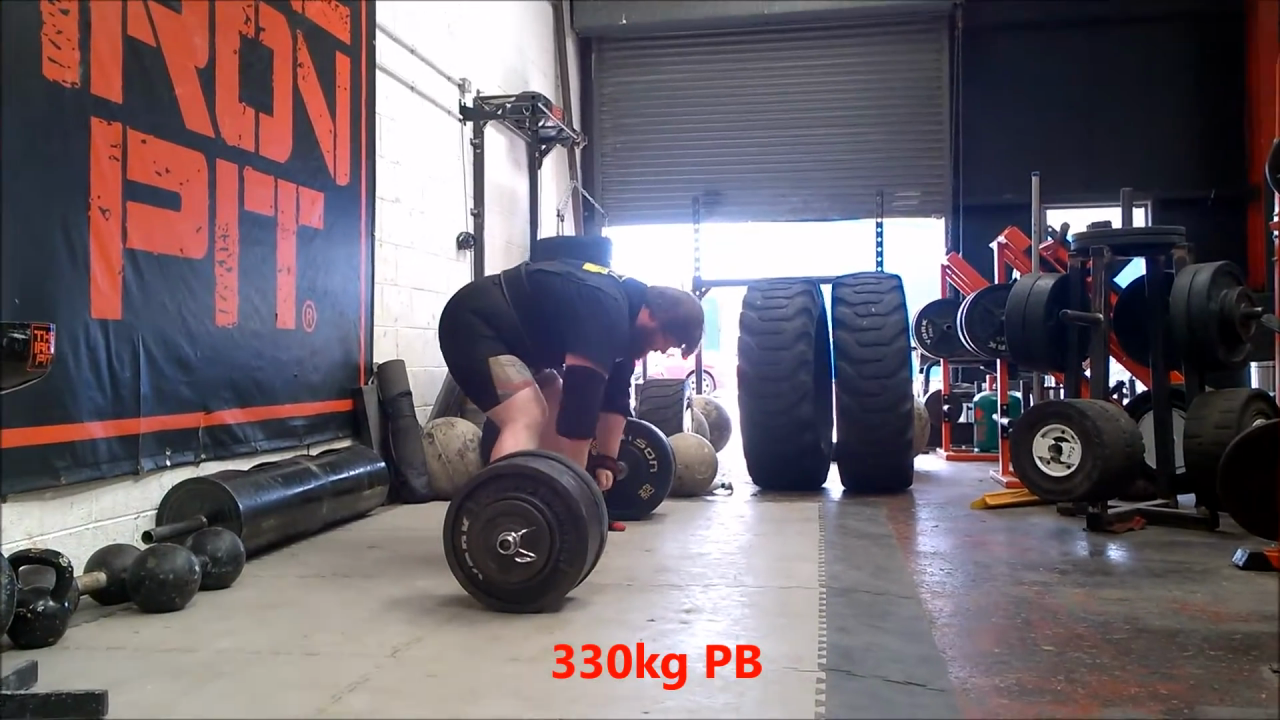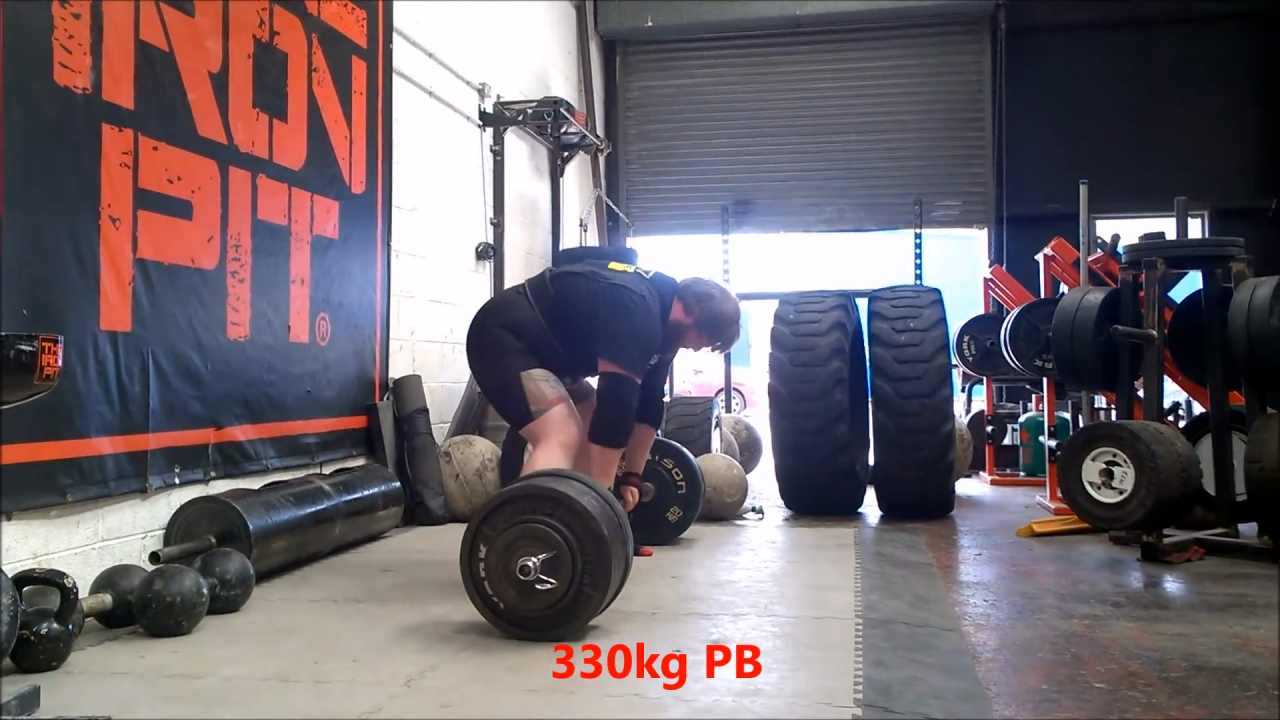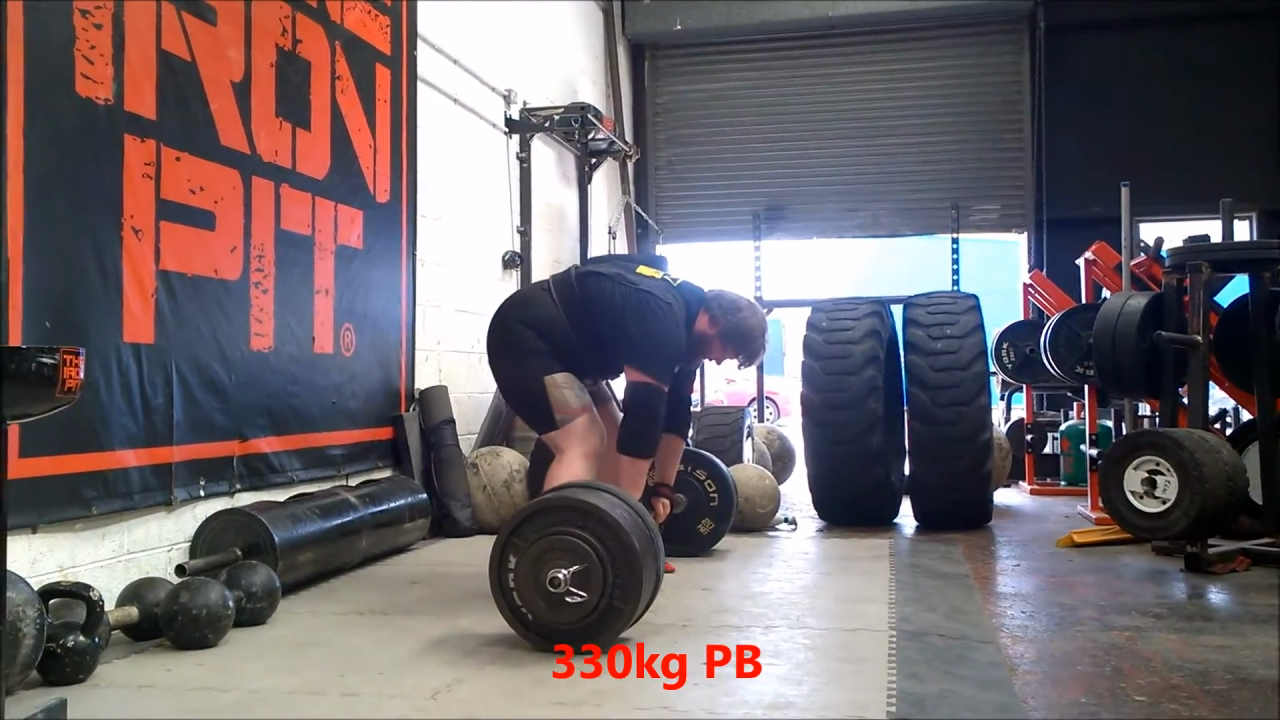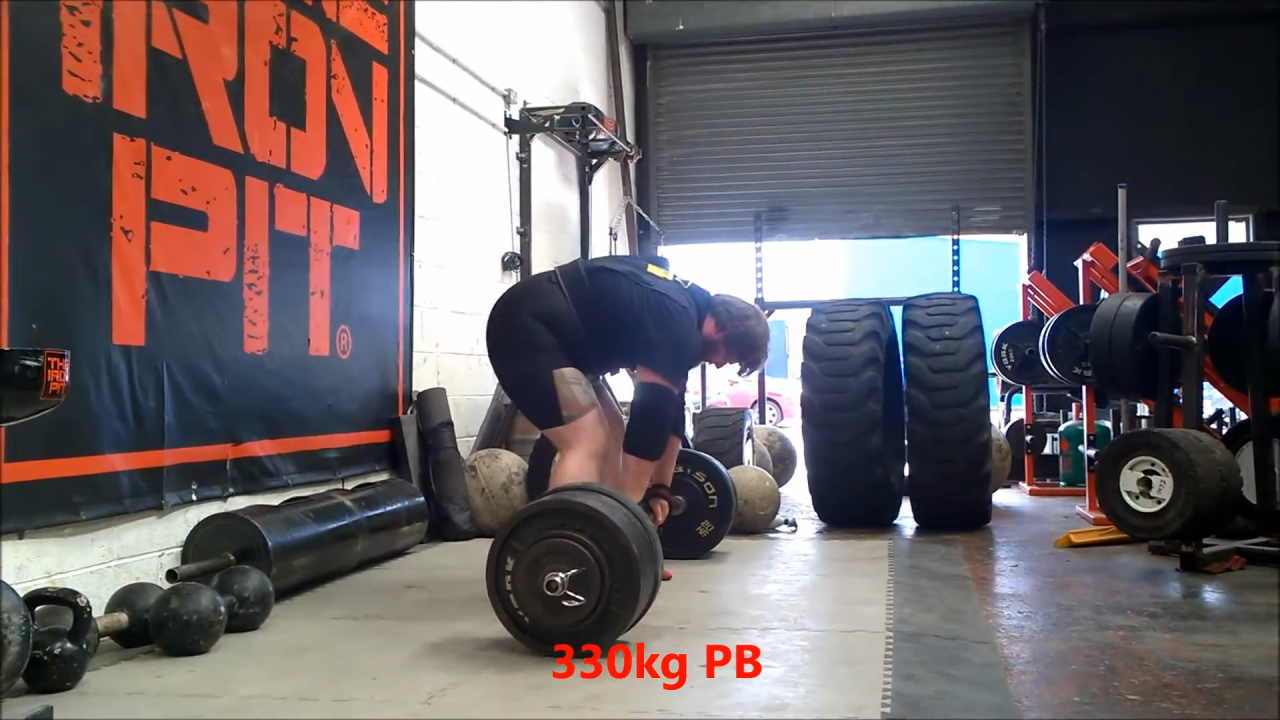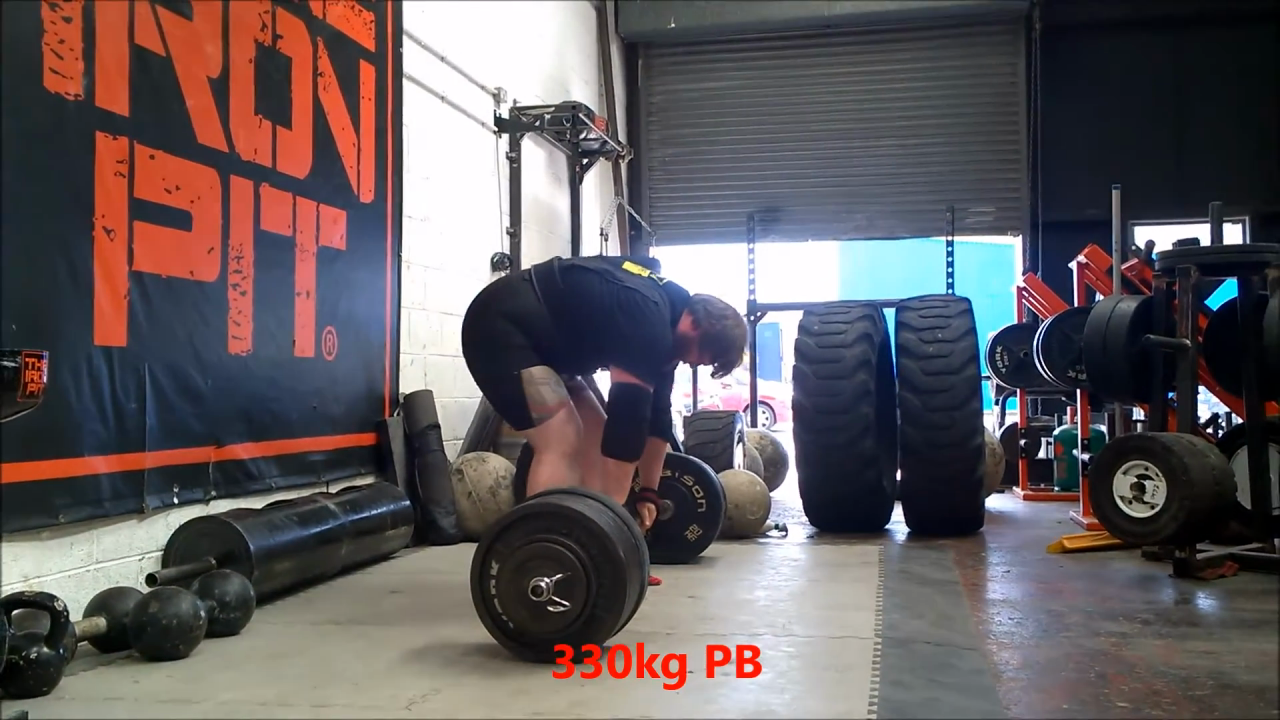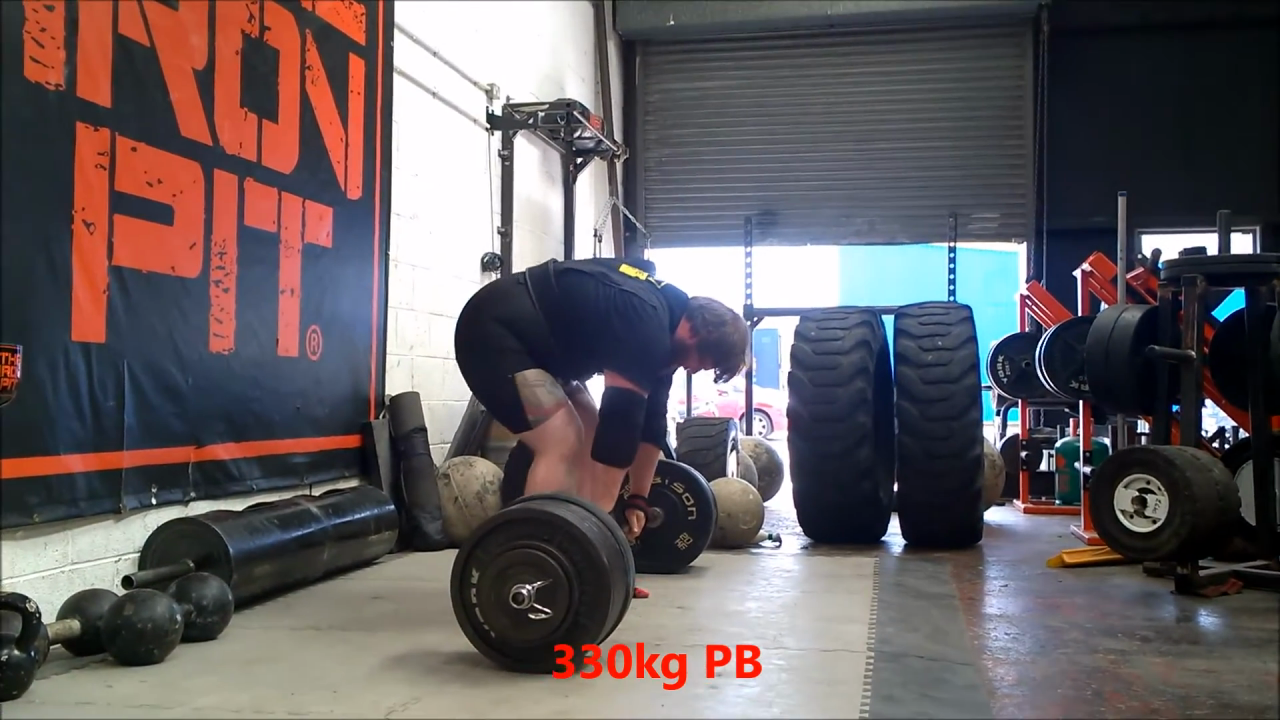
dt=0.4s
person 1, frame 1
left shoulder: (626, 314)
right shoulder: (606, 312)
left elbow: (615, 394)
right elbow: (581, 395)
left wrist: (607, 461)
right hip: (475, 324)
left knee: (555, 418)
right knee: (526, 421)
person 1, frame 2
left shoulder: (660, 315)
right shoulder: (636, 312)
left elbow: (648, 400)
right elbow: (616, 402)
left wrist: (632, 477)
left hip: (542, 347)
right hip: (503, 337)
left knee: (596, 435)
right knee: (561, 438)
person 1, frame 3
left shoulder: (685, 323)
right shoulder: (662, 320)
left elbow: (676, 410)
right elbow: (643, 412)
left wrist: (664, 488)
left hip: (561, 347)
right hip: (525, 336)
left knee: (612, 443)
right knee: (582, 445)
person 1, frame 4
left shoulder: (687, 313)
right shoulder: (675, 324)
left elbow: (669, 408)
right elbow: (652, 415)
left wrist: (661, 490)
left hip: (547, 329)
right hip: (526, 328)
left knee: (612, 437)
right knee: (588, 443)
person 1, frame 5
left shoulder: (666, 316)
right shoulder: (648, 321)
left elbow: (655, 410)
right elbow: (628, 414)
left wrist: (648, 493)
left hip: (538, 337)
right hip: (501, 328)
left knee: (593, 438)
right knee: (562, 442)
person 1, frame 6
left shoulder: (665, 321)
right shoulder: (645, 326)
left elbow: (651, 416)
right elbow: (621, 419)
left wrist: (638, 499)
left hip: (532, 341)
right hip: (494, 332)
left knee: (590, 442)
right knee: (561, 445)
